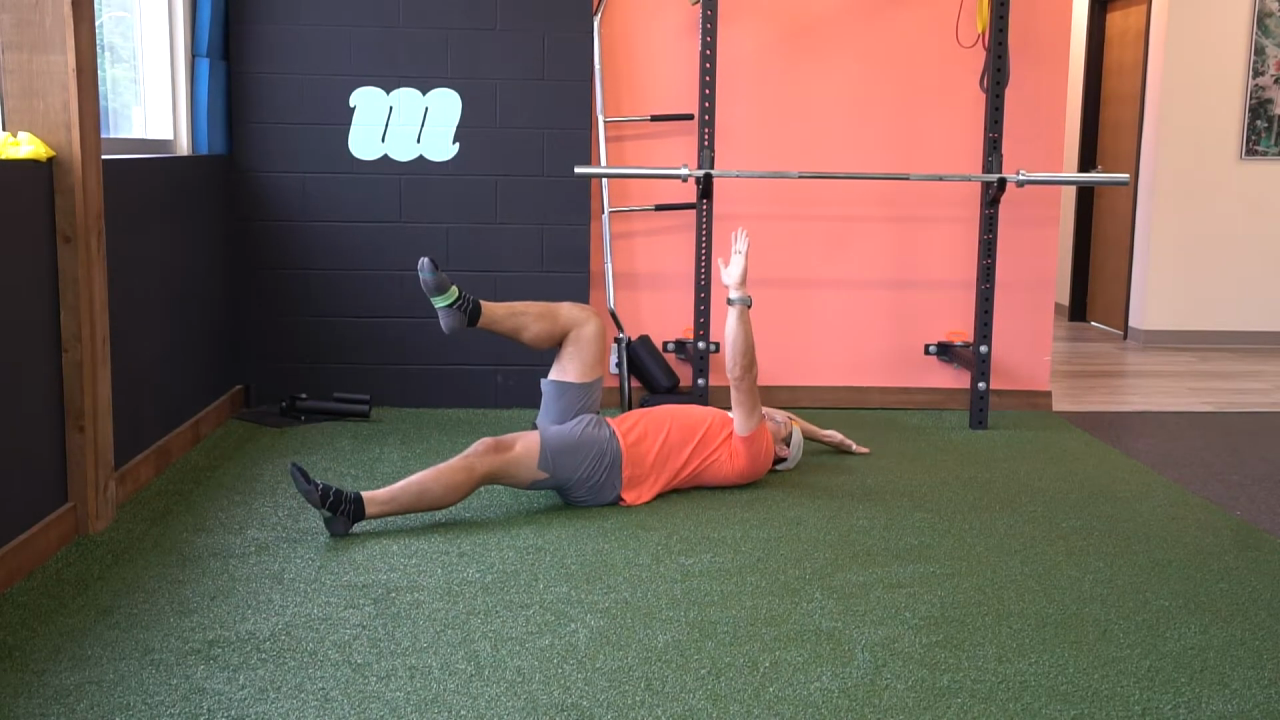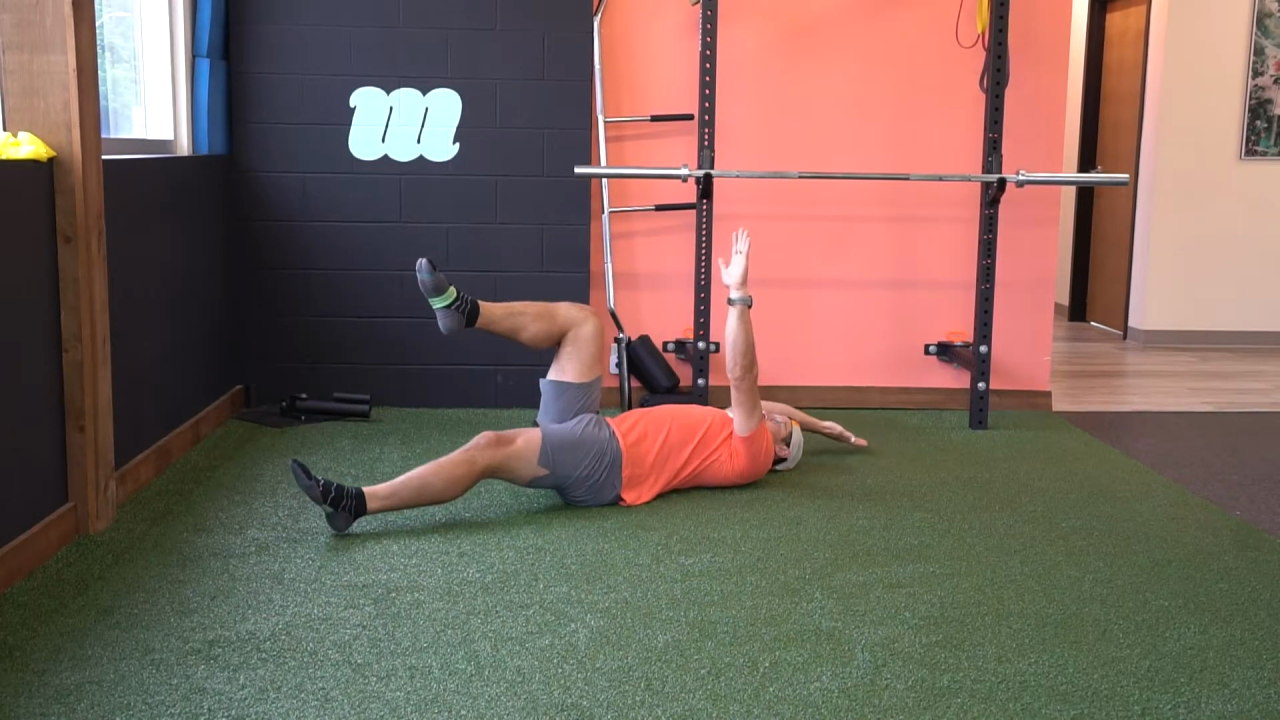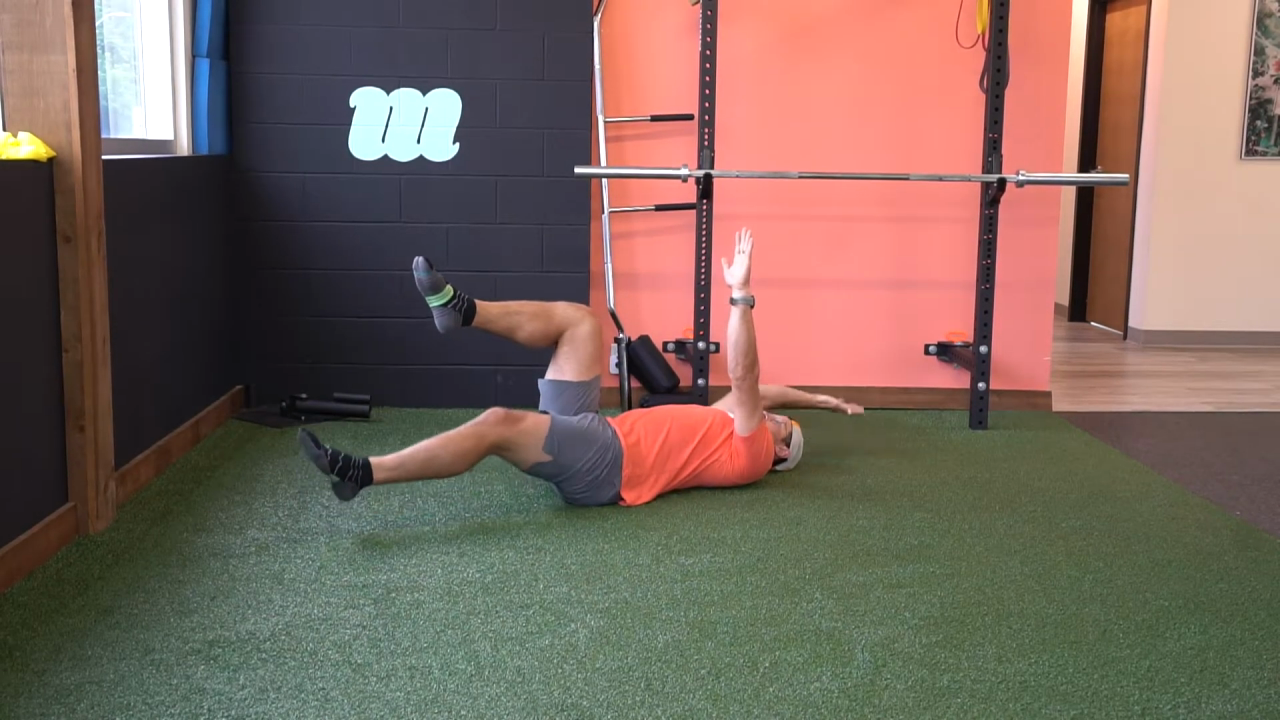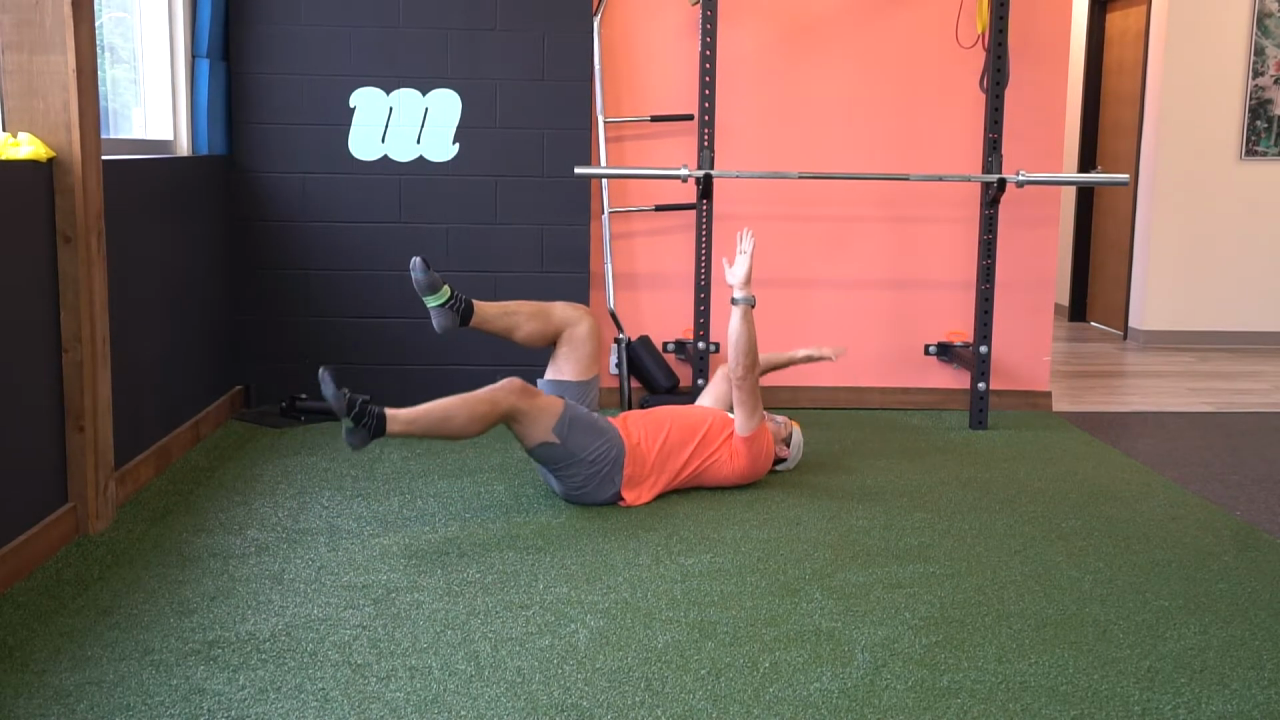
dt=0.2s
person 1, frame 1
left shoulder: (750, 452)
right shoulder: (731, 429)
left elbow: (742, 378)
right elbow: (767, 407)
left wrist: (737, 295)
right wrist: (827, 432)
left hip: (603, 463)
right hip: (585, 430)
left knee: (487, 455)
right knee: (584, 319)
left ankle: (352, 507)
right ankle: (466, 309)
person 1, frame 2
left shoulder: (749, 453)
right shoulder: (729, 430)
left elbow: (742, 380)
right elbow: (759, 400)
left wrist: (739, 293)
right wrist: (824, 424)
left hip: (603, 465)
right hip: (587, 432)
left knee: (490, 447)
right knee: (582, 319)
left ankle: (355, 502)
right ankle: (464, 310)
person 1, frame 3
left shoulder: (748, 454)
right shoulder: (722, 429)
left elbow: (747, 381)
right elbow: (751, 390)
left wrist: (741, 295)
right wrist: (816, 398)
left hip: (602, 467)
right hip: (585, 434)
left knee: (497, 424)
right knee: (578, 319)
left ankle: (359, 472)
right ankle: (460, 309)
person 1, frame 4
left shoulder: (751, 452)
right shoulder: (719, 427)
left elbow: (742, 378)
right elbow: (728, 374)
left wrist: (741, 294)
right wrist: (797, 354)
left hip: (601, 468)
right hip: (581, 441)
left knee: (511, 390)
right knee: (575, 318)
left ankle: (375, 421)
right ankle: (458, 308)
